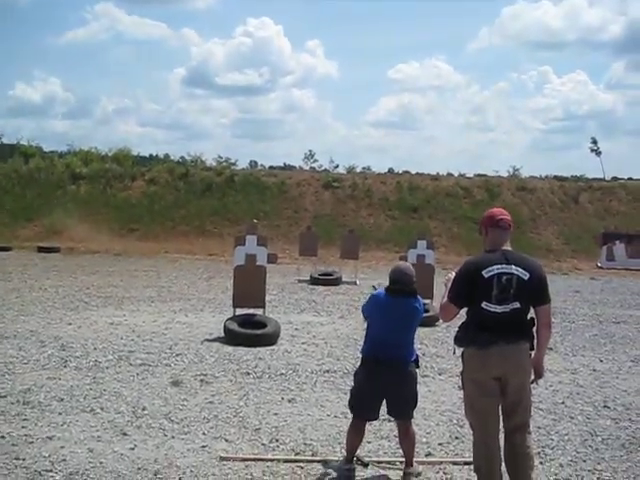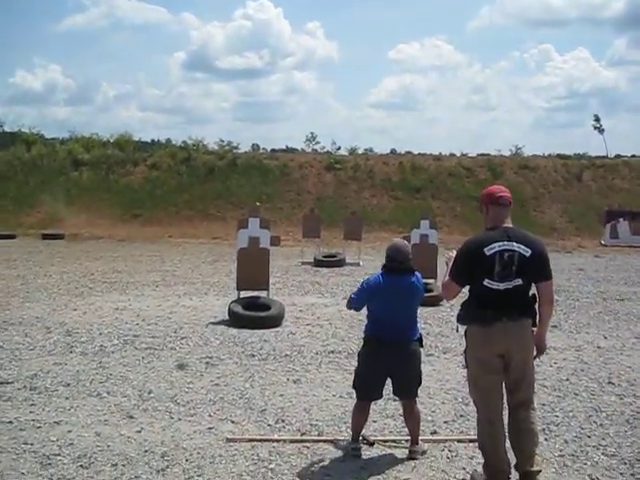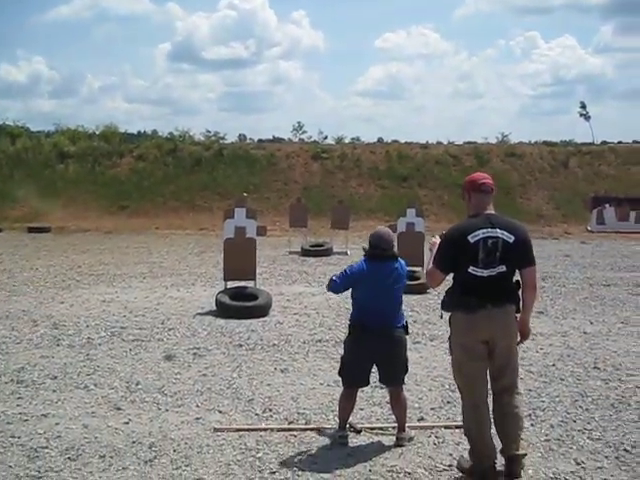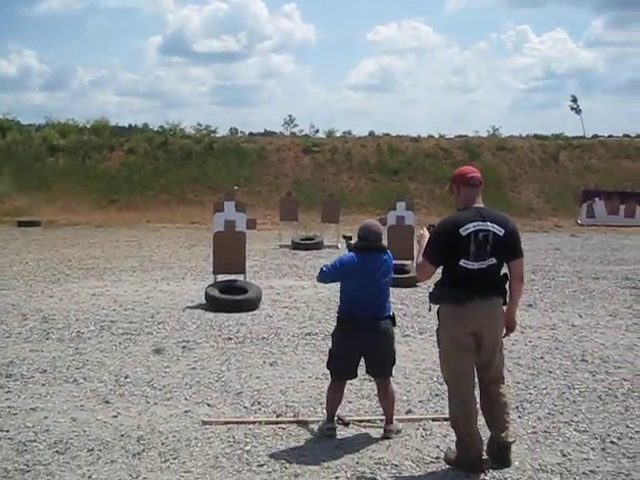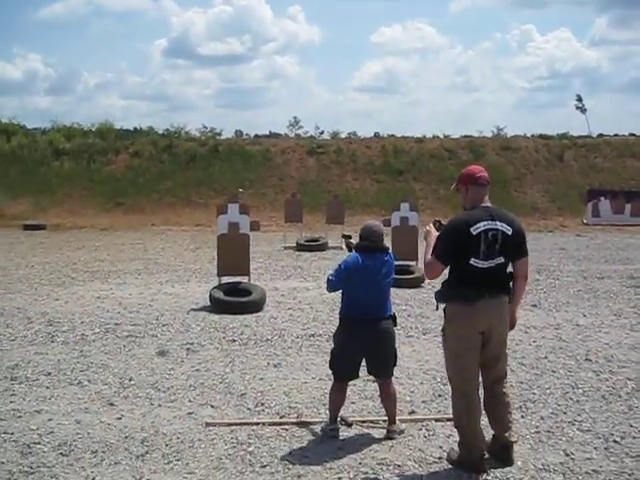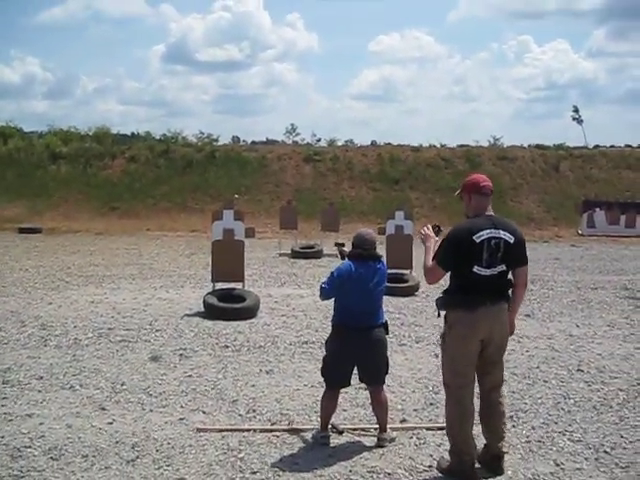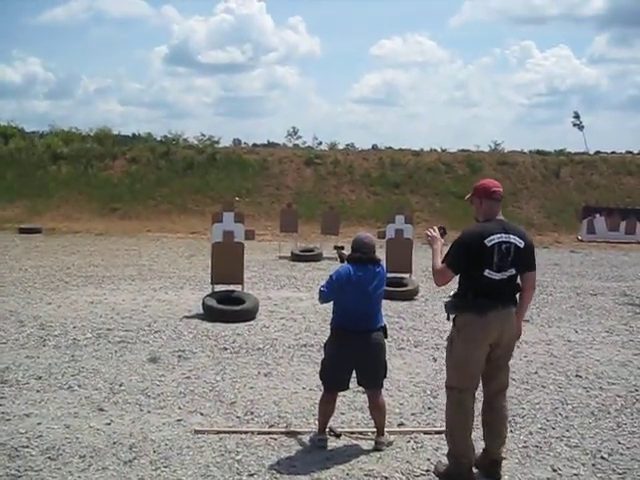
dt=0.3s
person 1, frame 1
left shoulder: (472, 267)
right shoulder: (532, 268)
left elbow: (446, 314)
right elbow: (545, 321)
left wrist: (450, 283)
right wrist: (539, 357)
left hip: (480, 355)
right hip: (518, 354)
left knee: (485, 431)
right knee: (519, 429)
person 1, frame 2
left shoulder: (474, 245)
right shoulder: (534, 245)
left elbow: (448, 293)
right elbow: (547, 297)
left wrist: (451, 262)
right wrist: (541, 333)
left hip: (483, 333)
right hip: (521, 331)
left knee: (488, 408)
right knee: (523, 405)
person 1, frame 3
left shoulder: (458, 233)
right shoulder: (517, 231)
left elbow: (433, 280)
right elbow: (530, 283)
left wrist: (435, 249)
right wrist: (525, 319)
left hip: (467, 319)
right hip: (504, 317)
left knee: (474, 394)
right knee: (508, 391)
person 1, frame 4
left shoulder: (448, 226)
right shoulder: (505, 224)
left elbow: (423, 273)
right elbow: (517, 276)
left wrist: (423, 242)
right wrist: (511, 311)
left hip: (456, 312)
right hip: (491, 310)
left knee: (460, 386)
right knee: (493, 382)
left ankle: (469, 454)
right ankle: (501, 445)
person 1, frame 5
left shoulder: (458, 225)
right shoulder: (511, 224)
left elbow: (431, 272)
right elbow: (521, 275)
left wrist: (431, 240)
right wrist: (512, 308)
left hip: (463, 310)
right hip: (497, 308)
left knee: (464, 384)
right knee: (497, 380)
left ankle: (472, 453)
right ankle: (503, 444)
person 1, frame 6
left shoulder: (461, 232)
right shoulder: (513, 232)
left elbow: (431, 276)
right elbow: (521, 282)
left wrist: (429, 243)
right wrist: (511, 315)
left hip: (464, 317)
right hip: (497, 316)
left knee: (459, 391)
right knee: (493, 388)
right ankle: (494, 454)
person 1, frame 7
left shoulder: (472, 236)
right shoulder: (522, 237)
left elbow: (440, 278)
right elbow: (529, 286)
left wrist: (436, 245)
right wrist: (517, 319)
left hip: (473, 321)
right hip: (505, 320)
left knee: (460, 393)
right knee: (497, 393)
person 2, frame 1
left shoulder: (378, 299)
right shoulder: (417, 305)
left elbow: (367, 315)
left hip: (372, 367)
right hip: (403, 370)
left knee: (359, 419)
right knee: (405, 422)
person 2, frame 2
left shoulder: (374, 282)
right shoulder: (417, 281)
left elbow: (352, 305)
left hip: (375, 348)
right hip: (407, 349)
left knee: (363, 399)
right knee: (409, 401)
left ankle: (354, 443)
right ankle: (415, 445)
person 2, frame 3
left shoulder: (359, 269)
right shoulder: (400, 267)
left elbow: (332, 286)
left hip: (361, 335)
right hip: (393, 336)
left knee: (350, 387)
right knee: (396, 388)
left ankle: (341, 431)
right ankle: (402, 433)
person 2, frame 4
left shoulder: (348, 261)
right shoulder: (387, 259)
left elbow: (322, 277)
right wrist: (355, 252)
left hip: (349, 327)
right hip: (380, 328)
left knee: (338, 379)
right knee: (383, 380)
left ankle: (329, 423)
right ankle: (390, 425)
person 2, frame 5
left shoulder: (352, 261)
right shoulder: (388, 259)
left elbow: (331, 286)
right wrist: (356, 250)
left hip: (351, 328)
right hip: (381, 327)
left knee: (341, 380)
right knee: (385, 380)
left ankle: (332, 424)
right ankle: (392, 425)
person 2, frame 6
left shoulder: (344, 269)
right shoulder: (381, 268)
left elbow: (324, 294)
right wrist: (348, 258)
left hip: (344, 336)
right hip: (374, 335)
left knee: (332, 387)
right knee: (377, 388)
left ankle: (323, 432)
right ankle: (383, 433)
person 2, frame 7
left shoulder: (344, 272)
right shoulder: (380, 271)
left elbow: (323, 297)
right wrist: (347, 261)
left hip: (342, 339)
right hip: (372, 338)
left knee: (330, 390)
right knee: (375, 391)
left ankle: (321, 435)
right ankle: (381, 436)
